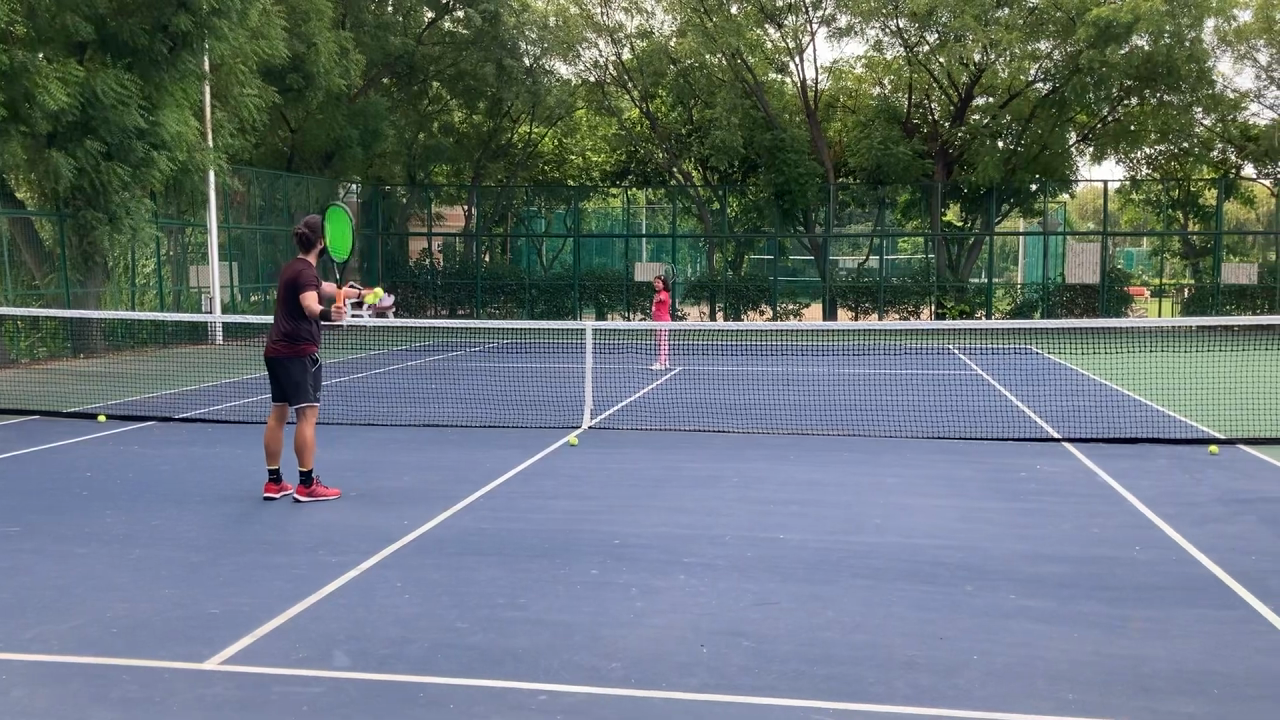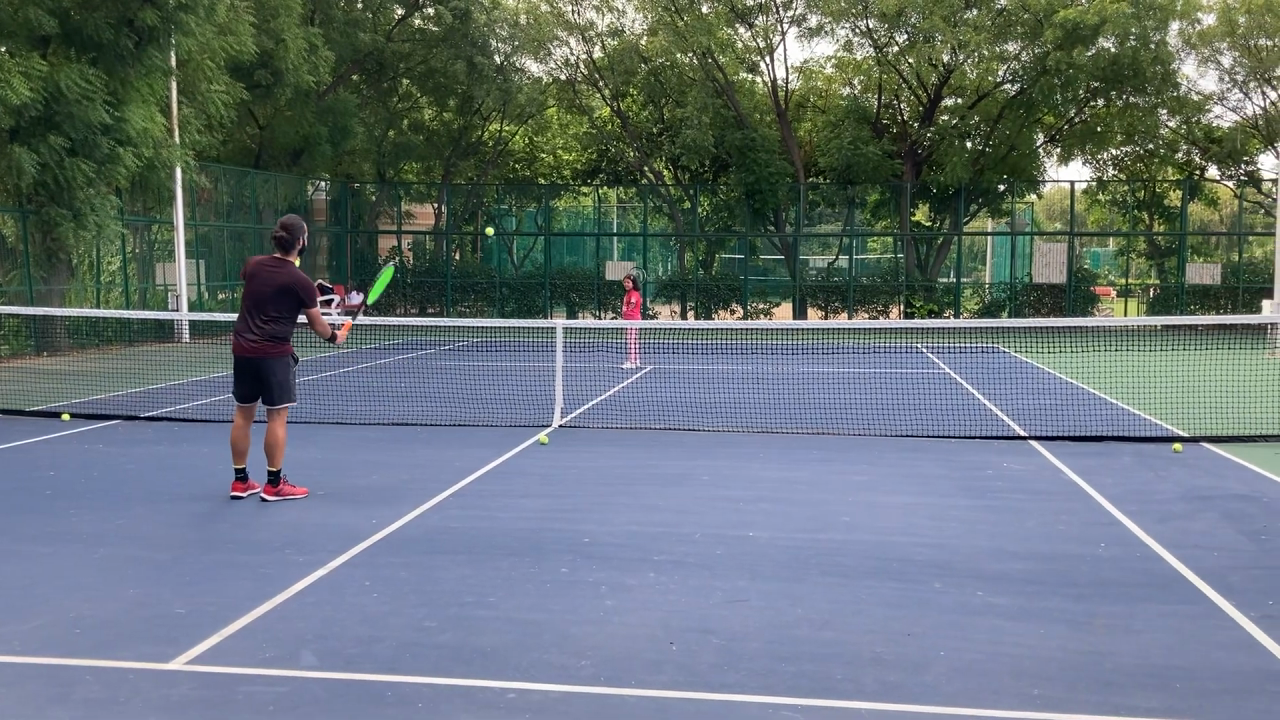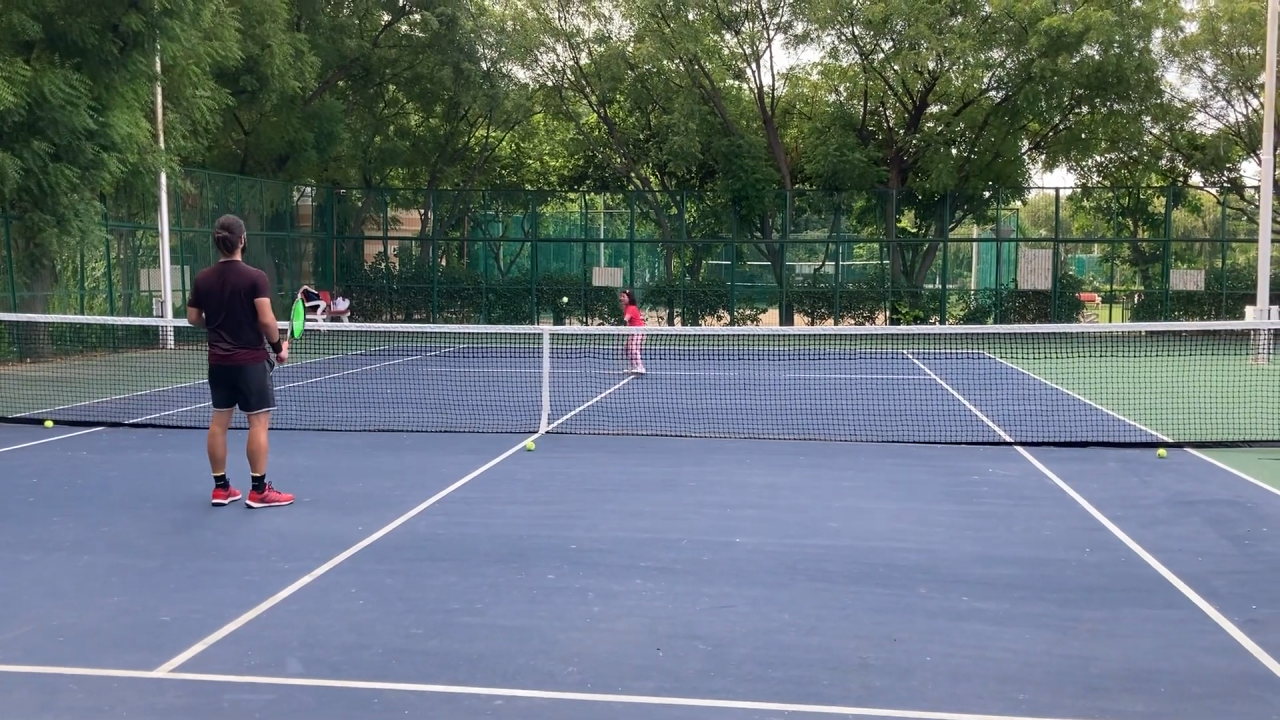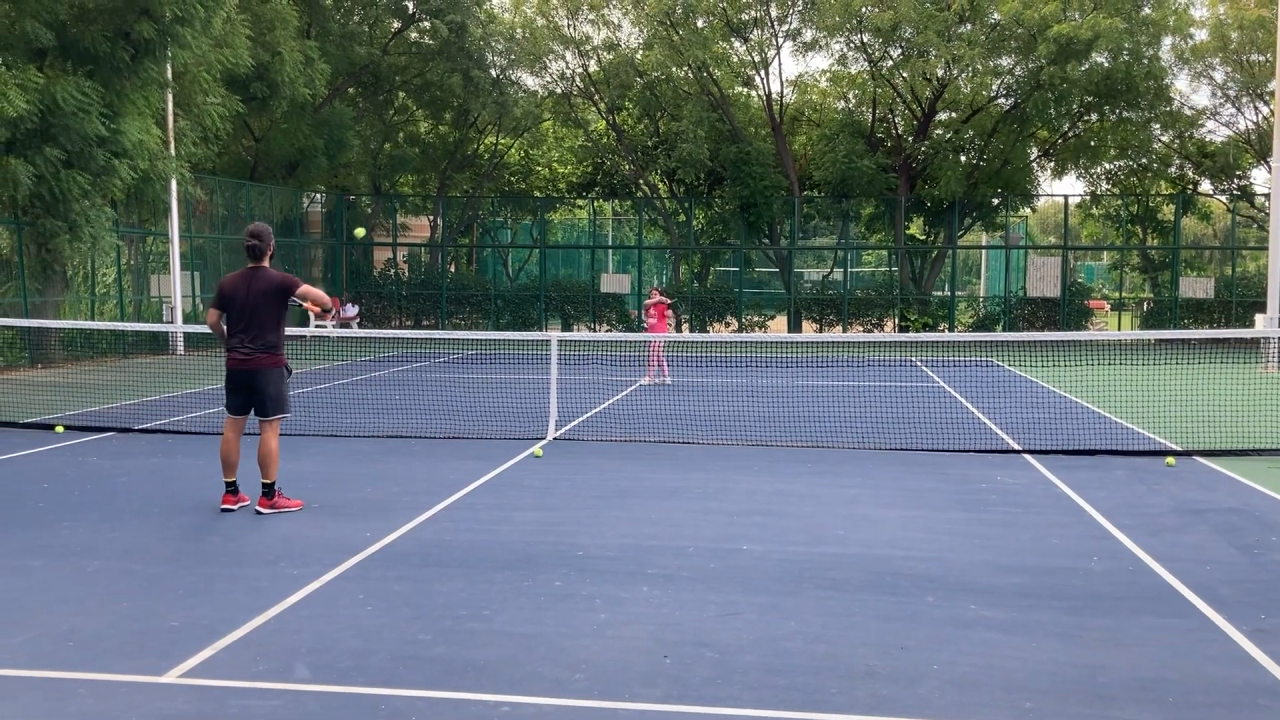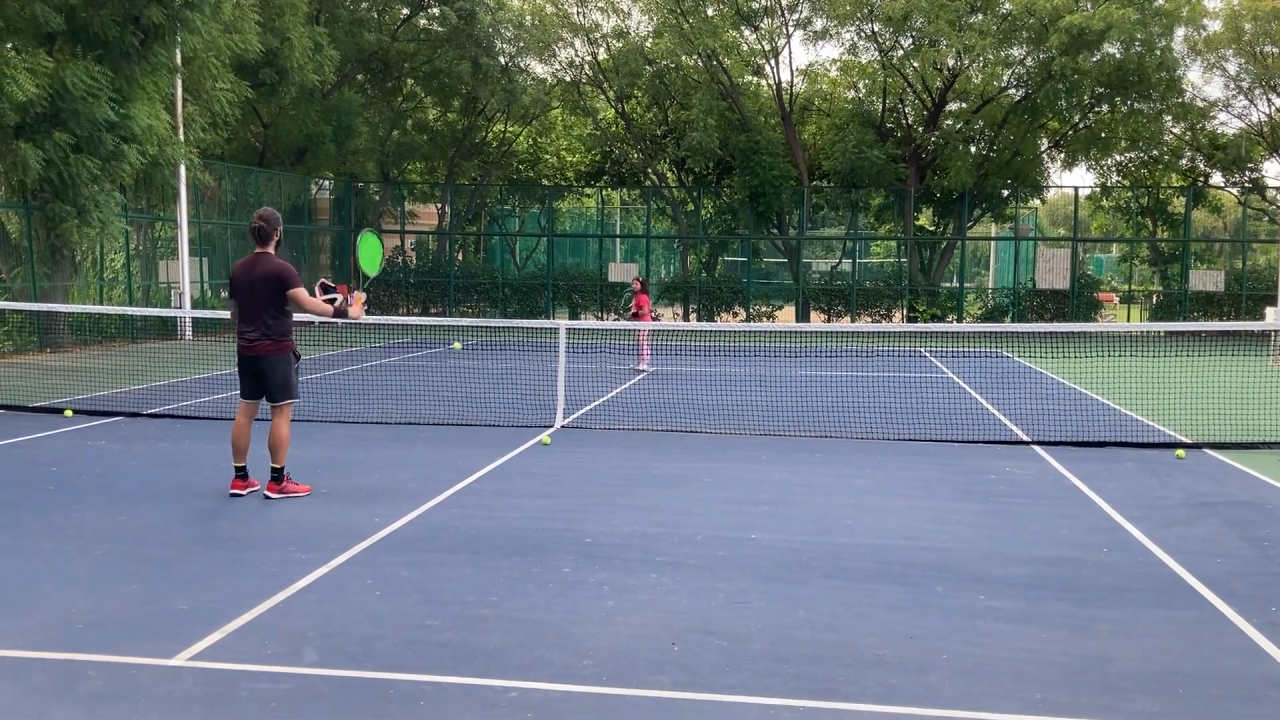
dt=1s
person 1, frame 1
left shoulder: (296, 267)
right shoulder: (305, 273)
left elbow: (323, 287)
right elbow: (310, 307)
left wrist: (351, 292)
right wrist: (328, 313)
left hip: (277, 350)
right hip: (298, 353)
left knee: (278, 415)
right knee: (307, 416)
left ankle: (274, 482)
right ankle: (306, 485)
person 1, frame 2
left shoulder: (254, 264)
right shoulder: (301, 281)
right elbow: (318, 324)
right wrist: (335, 336)
left hip: (242, 350)
right hip: (274, 354)
left knee: (243, 415)
right knee: (277, 417)
left ankle: (240, 481)
right ankle: (274, 484)
person 1, frame 3
left shoulder: (202, 278)
right shoulder: (255, 277)
left elbow: (193, 318)
right elbow: (266, 321)
right wrist: (278, 347)
left hip: (218, 360)
right hip: (250, 360)
left knee: (219, 422)
right knee: (258, 423)
left ankle: (221, 488)
right ankle: (259, 490)
person 1, frame 4
left shoulder: (228, 282)
right shoulder: (279, 281)
left elbow: (212, 321)
right elbow: (319, 297)
right wrist: (327, 307)
left hip: (236, 365)
right hip: (268, 365)
left knee: (232, 428)
right knee: (269, 429)
left ankle: (231, 493)
right ankle: (269, 496)
person 1, frame 5
left shoulder: (238, 269)
right shoulder: (281, 269)
left elbow: (234, 310)
right elbow: (309, 305)
right wrist: (345, 312)
left hip: (247, 350)
right hip: (276, 350)
left knee: (245, 411)
right knee: (281, 413)
left ankle: (240, 478)
right ankle: (277, 481)
